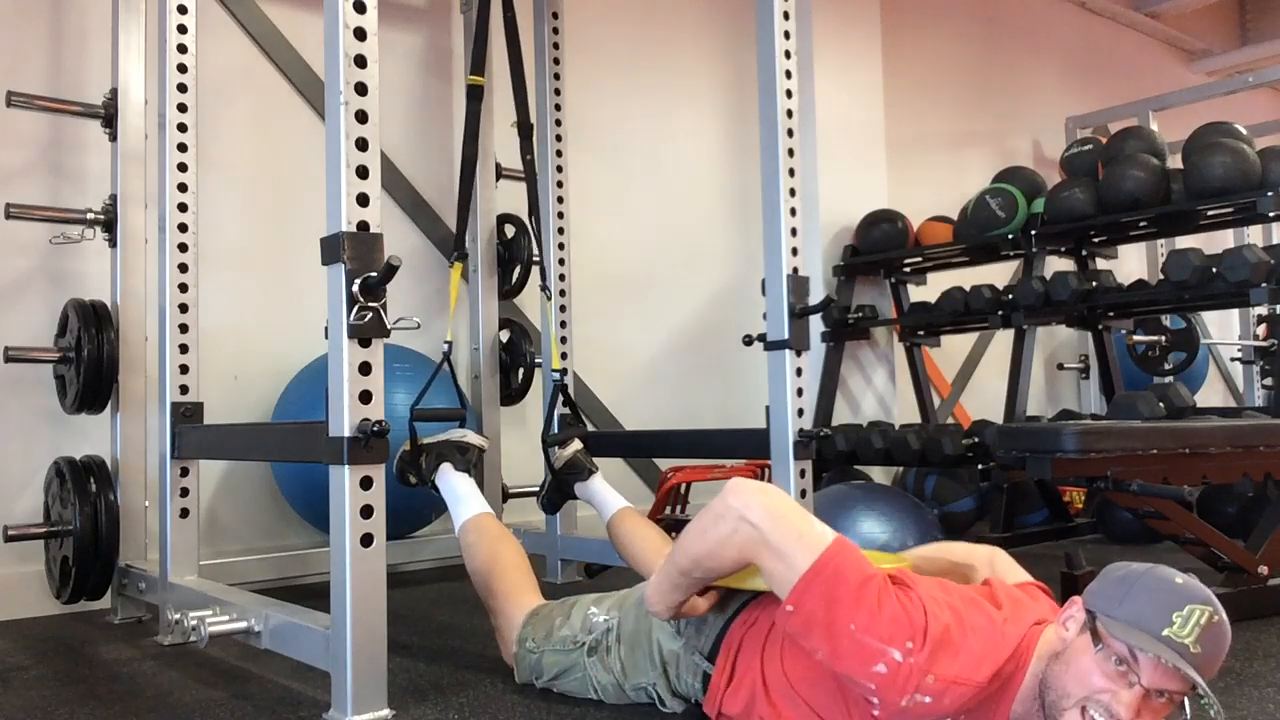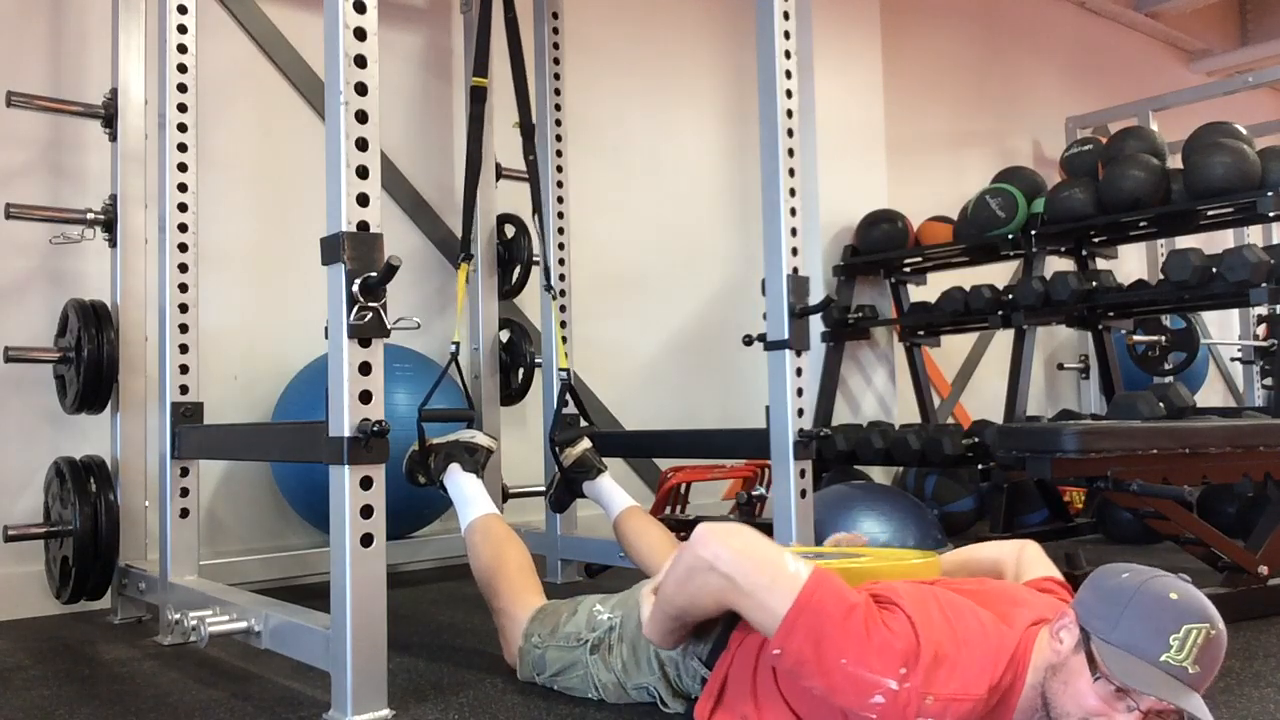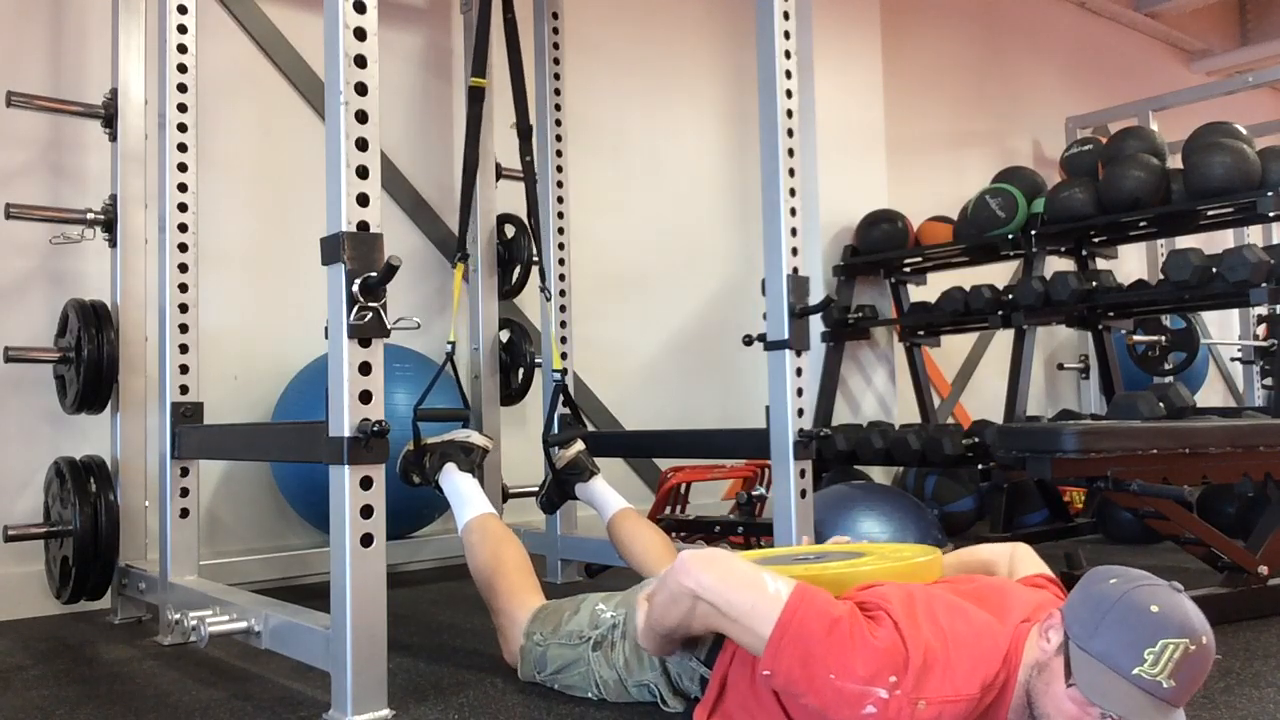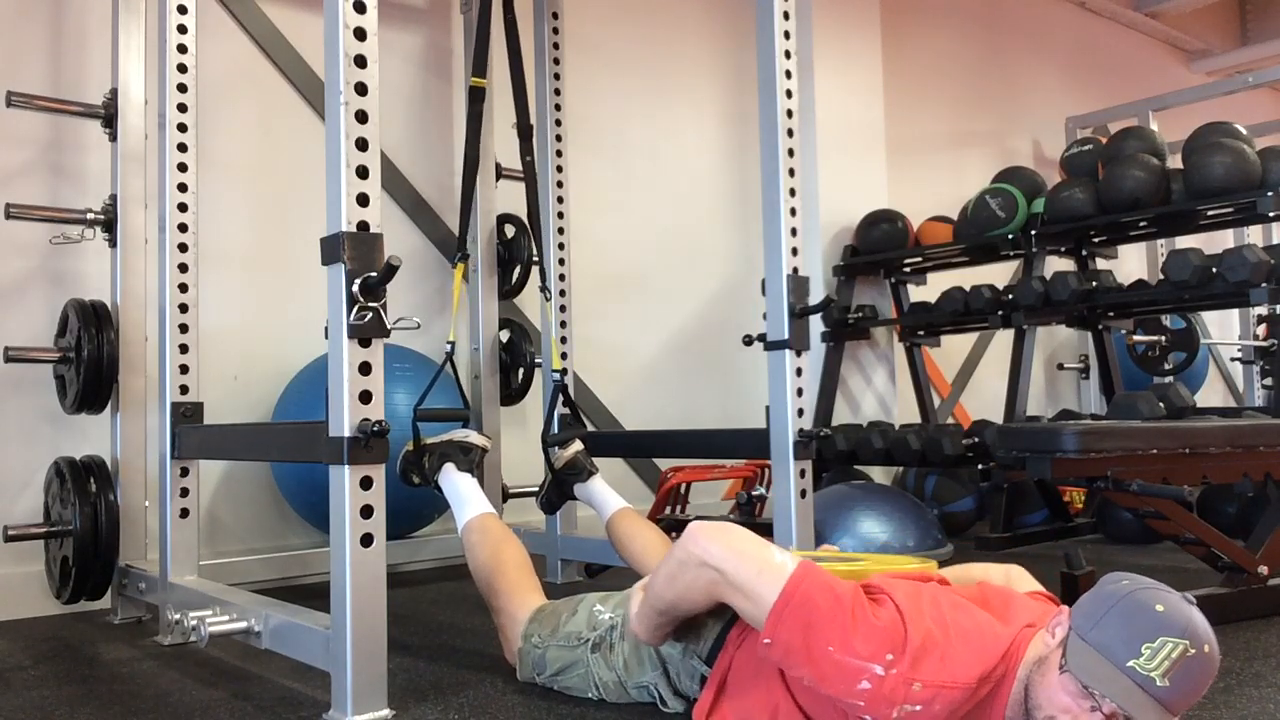
dt=1s
person 1, frame 1
left shoulder: (1041, 623)
left elbow: (984, 558)
right elbow: (750, 504)
right wrist: (670, 593)
left hip: (766, 617)
right hip: (703, 651)
left knee: (678, 568)
right knee: (528, 638)
left ankle: (582, 475)
right ankle: (454, 472)
person 1, frame 2
left shoulder: (1055, 620)
left elbow: (1021, 552)
right elbow: (721, 549)
right wrist: (662, 620)
left hip: (768, 626)
left knee: (677, 571)
right knee: (529, 638)
left ankle: (592, 474)
right ankle: (461, 472)
person 1, frame 3
left shoulder: (1053, 618)
left elbow: (1016, 555)
right elbow: (706, 579)
right wrist: (653, 628)
left hip: (784, 587)
left knee: (667, 569)
right knee: (528, 640)
left ankle: (582, 476)
right ankle: (458, 474)
person 1, frame 4
left shoulder: (1046, 625)
left elbow: (1011, 575)
right elbow: (715, 547)
right wrist: (648, 615)
left hip: (765, 613)
right hip: (699, 652)
left knee: (675, 577)
right knee: (530, 638)
left ankle: (582, 476)
right ankle: (458, 473)
